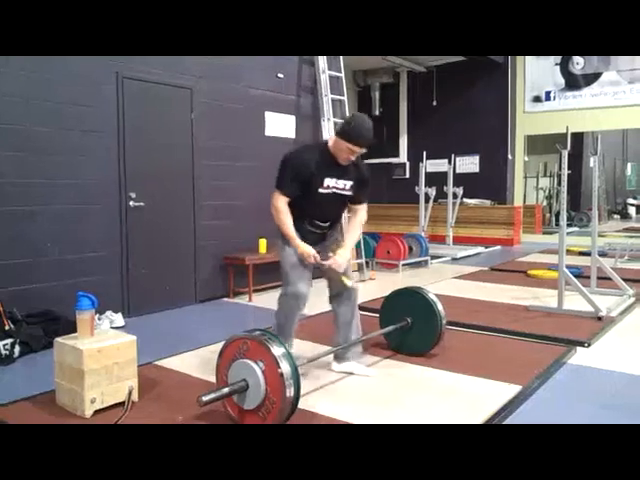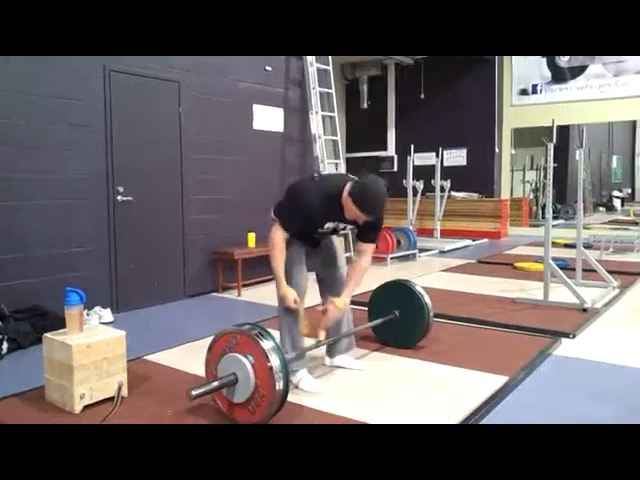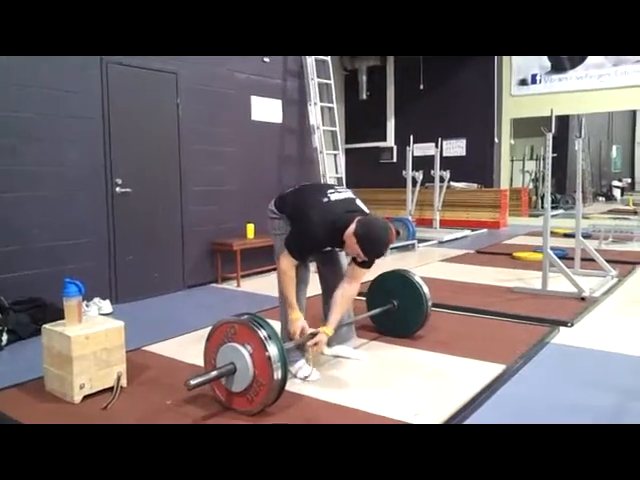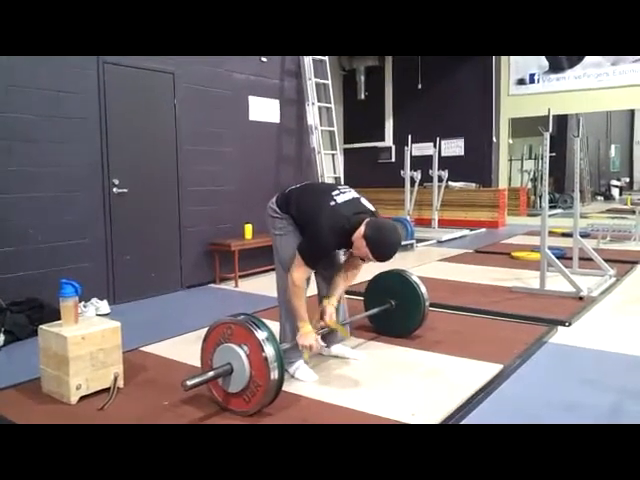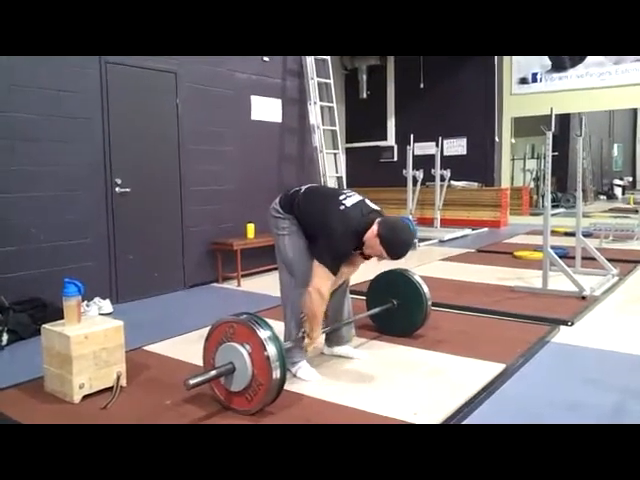
dt=0.7s
person 1, frame 1
left shoulder: (359, 170)
right shoulder: (302, 159)
left elbow: (358, 213)
right elbow: (278, 202)
left wrist: (345, 250)
right wrist: (298, 245)
left hip: (330, 236)
right hip: (296, 235)
left knee: (346, 290)
right knee: (297, 292)
left ankle: (346, 358)
person 1, frame 2
left shoulder: (371, 210)
right shoulder: (309, 196)
left elbow: (363, 256)
right elbow: (277, 235)
left wrist: (341, 300)
right wrist: (282, 286)
left hip: (323, 236)
right hip: (290, 233)
left knee: (337, 287)
right knee: (295, 298)
left ankle: (338, 352)
right ankle: (294, 367)
person 1, frame 3
left shoulder: (370, 235)
right shoulder: (316, 226)
left elbow: (350, 284)
right elbow: (285, 264)
left wrist: (328, 329)
right wrist: (294, 314)
right hip: (286, 216)
left knee: (337, 277)
right knee: (297, 281)
left ankle: (338, 341)
right ankle: (294, 357)
person 1, frame 4
left shoulder: (374, 230)
right shoulder: (327, 231)
left elbow: (351, 268)
right elbow: (296, 278)
left wrist: (331, 302)
right wrist: (305, 328)
left hip: (317, 209)
right hip: (285, 215)
left knee: (332, 275)
right knee: (291, 282)
left ankle: (332, 342)
right ankle: (292, 357)
person 1, frame 5
left shoulder: (381, 226)
right shoulder: (341, 233)
left elbow: (350, 264)
right elbow: (317, 289)
left wrist: (322, 296)
right wrist: (314, 334)
left hip: (316, 214)
right hip: (287, 215)
left knee: (339, 279)
right knee: (300, 282)
left ankle: (337, 342)
right ankle: (295, 357)
